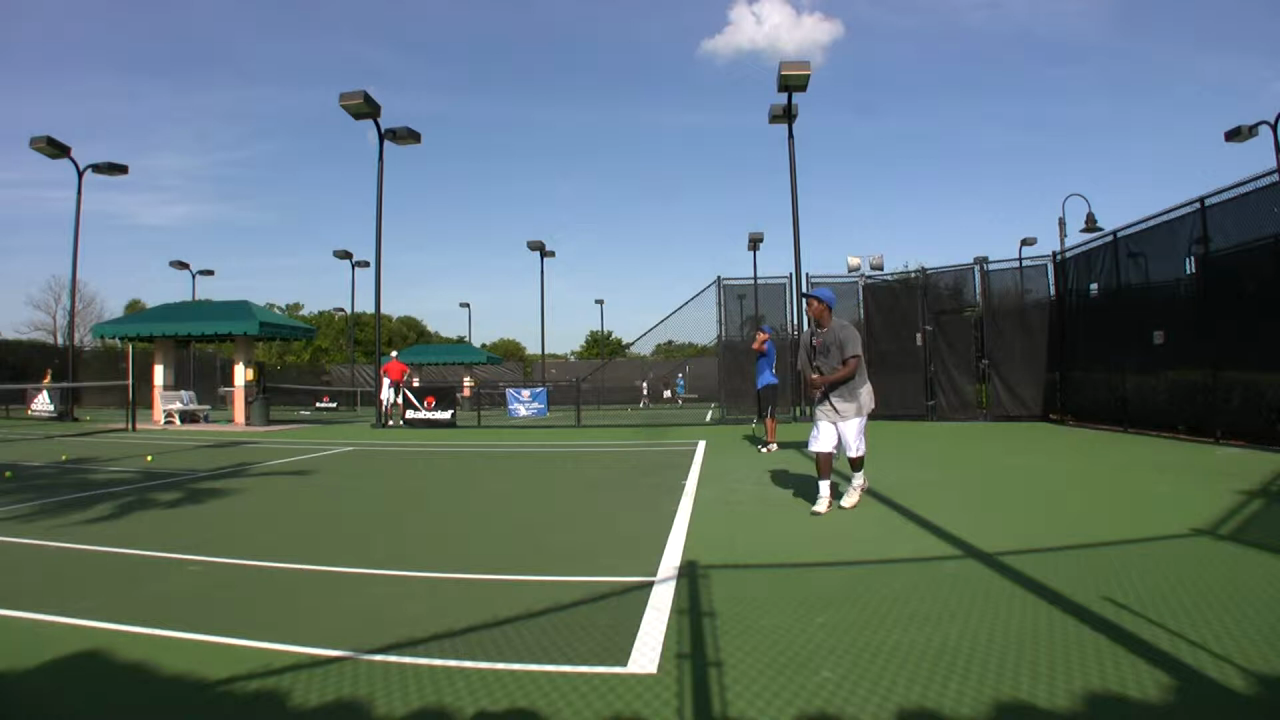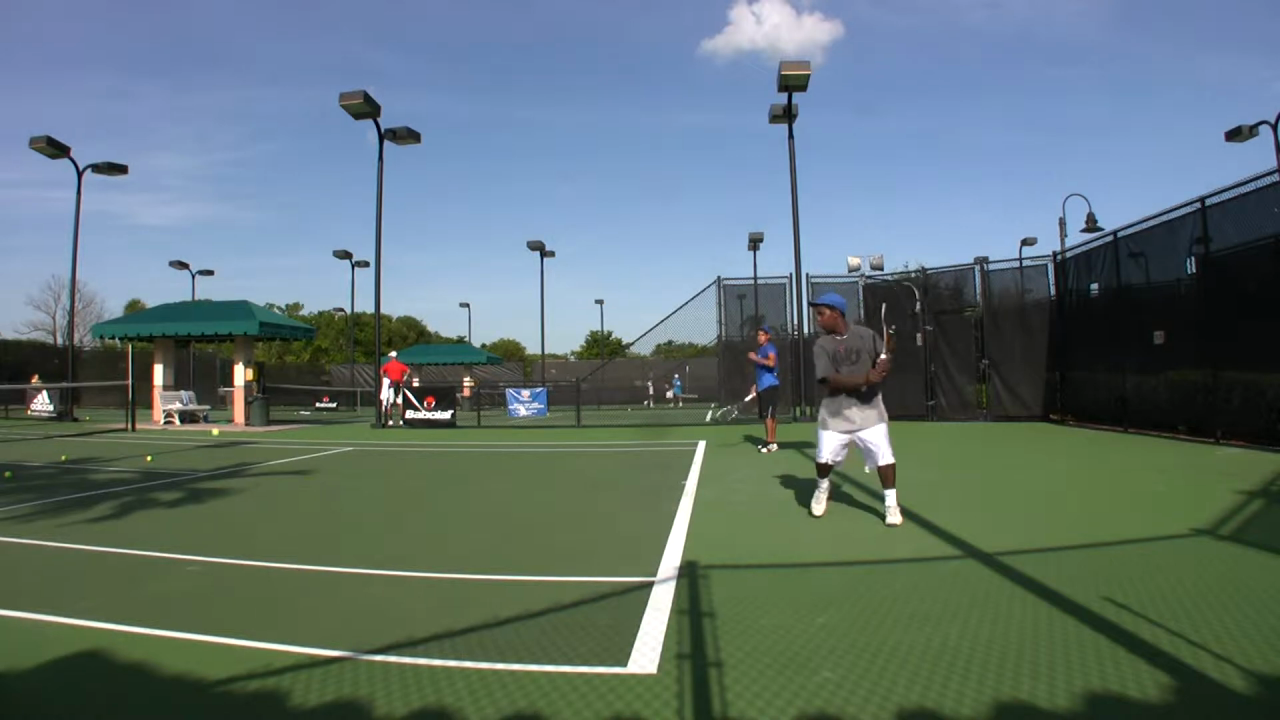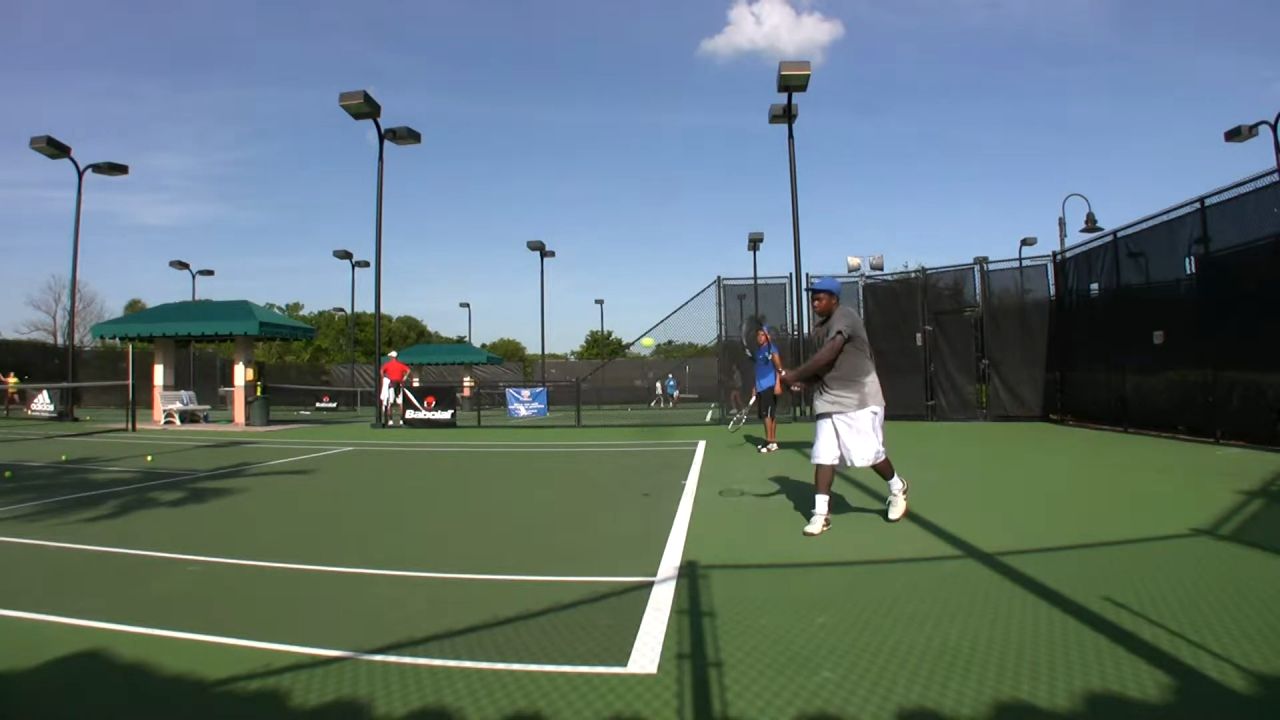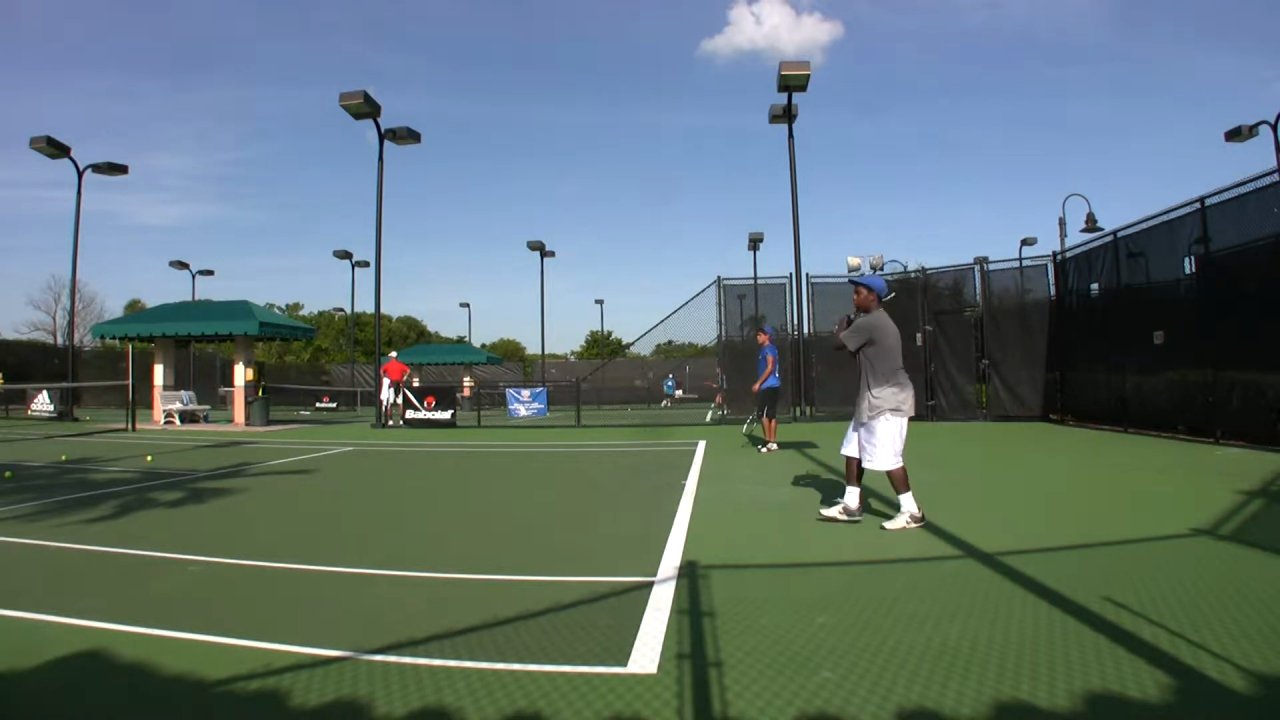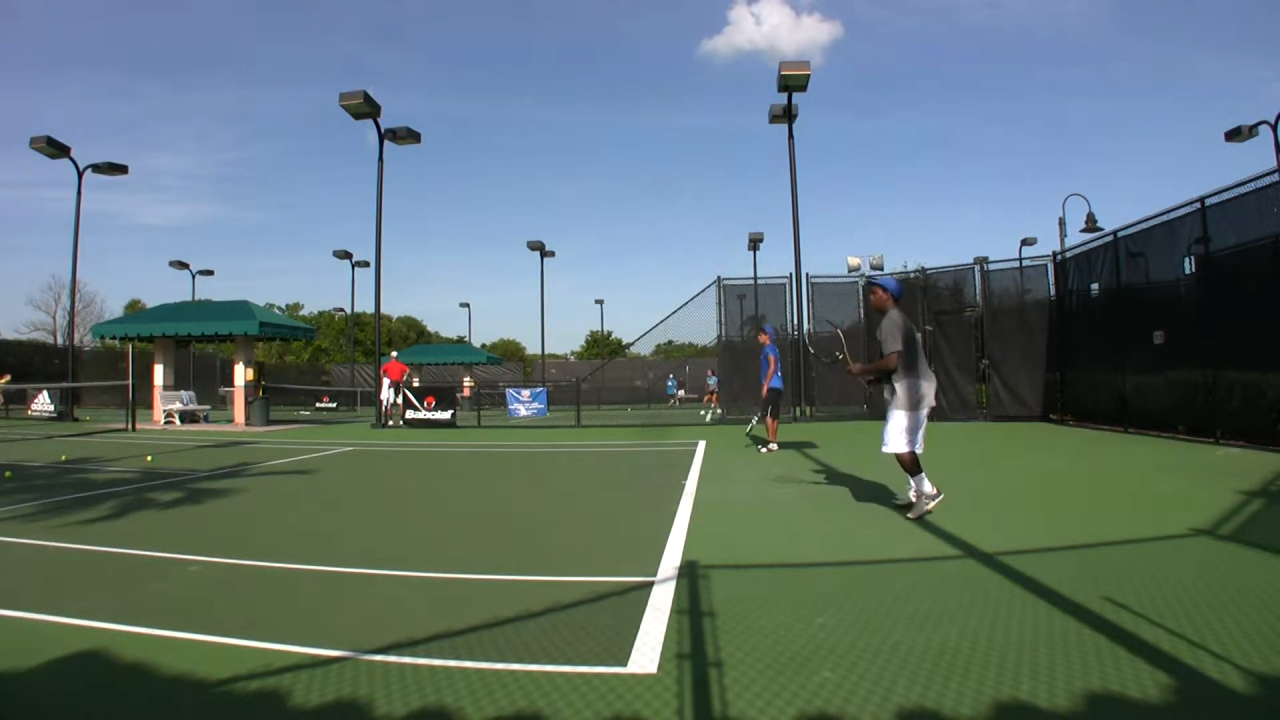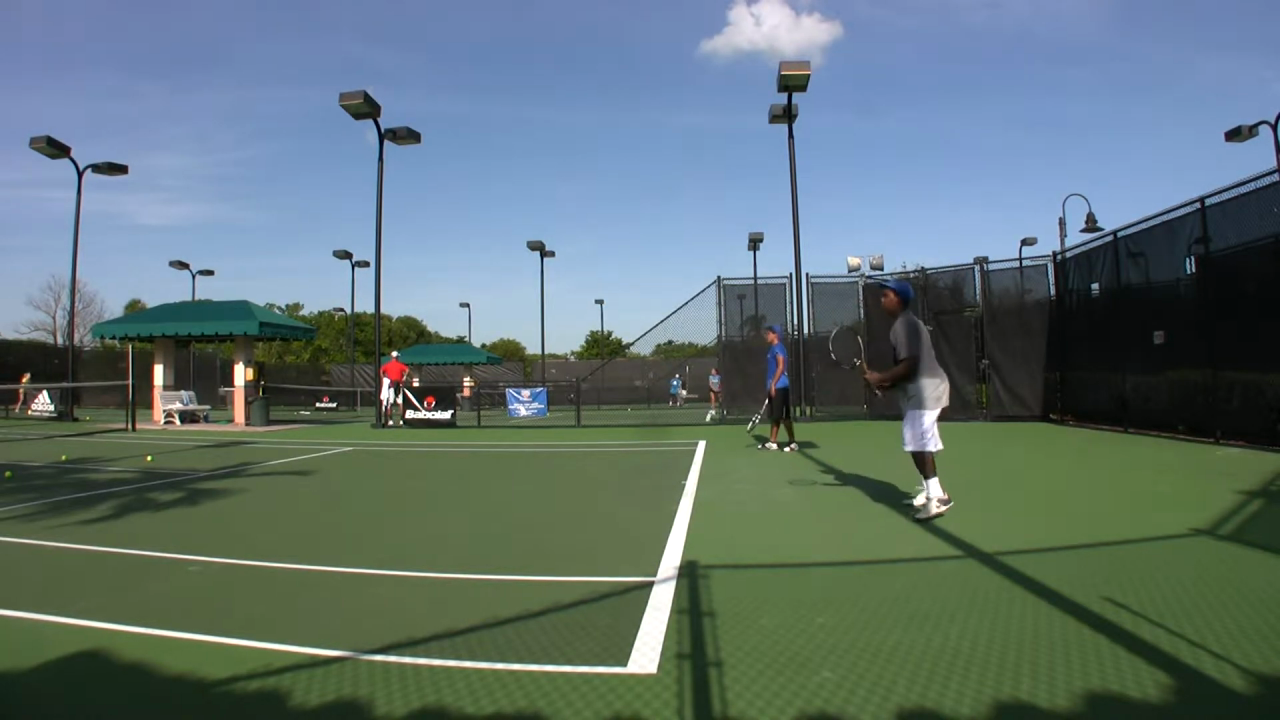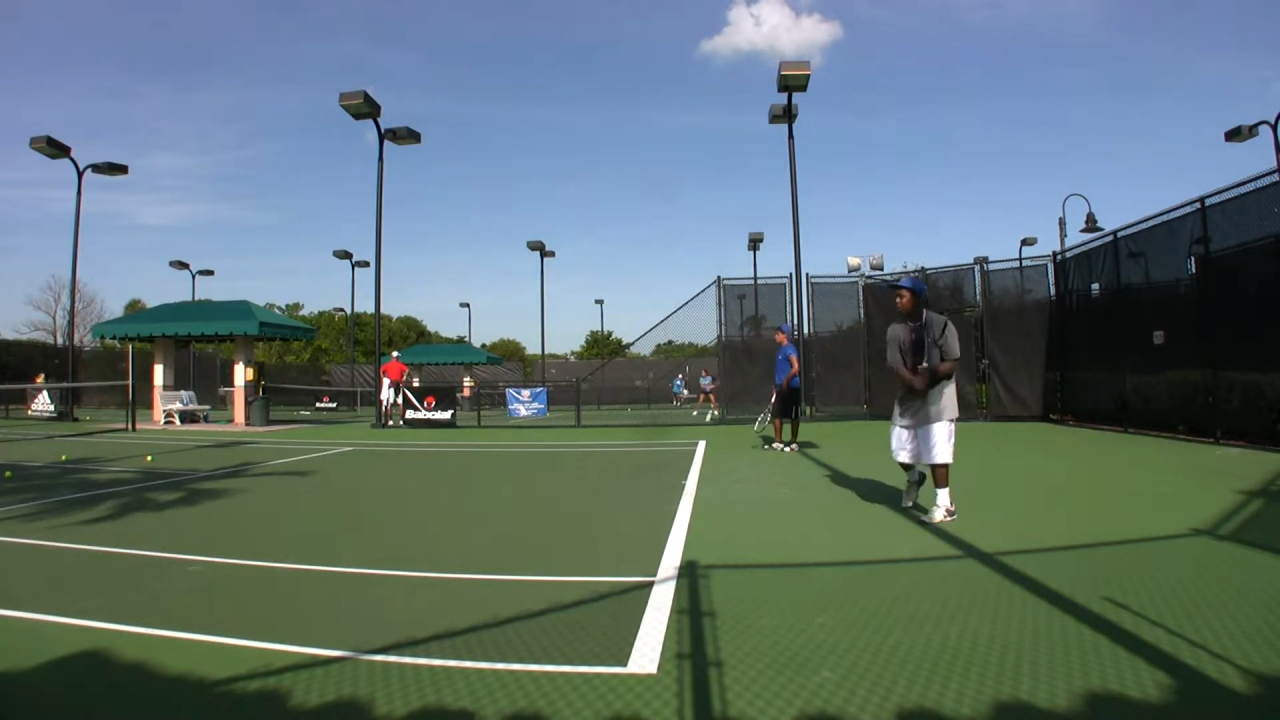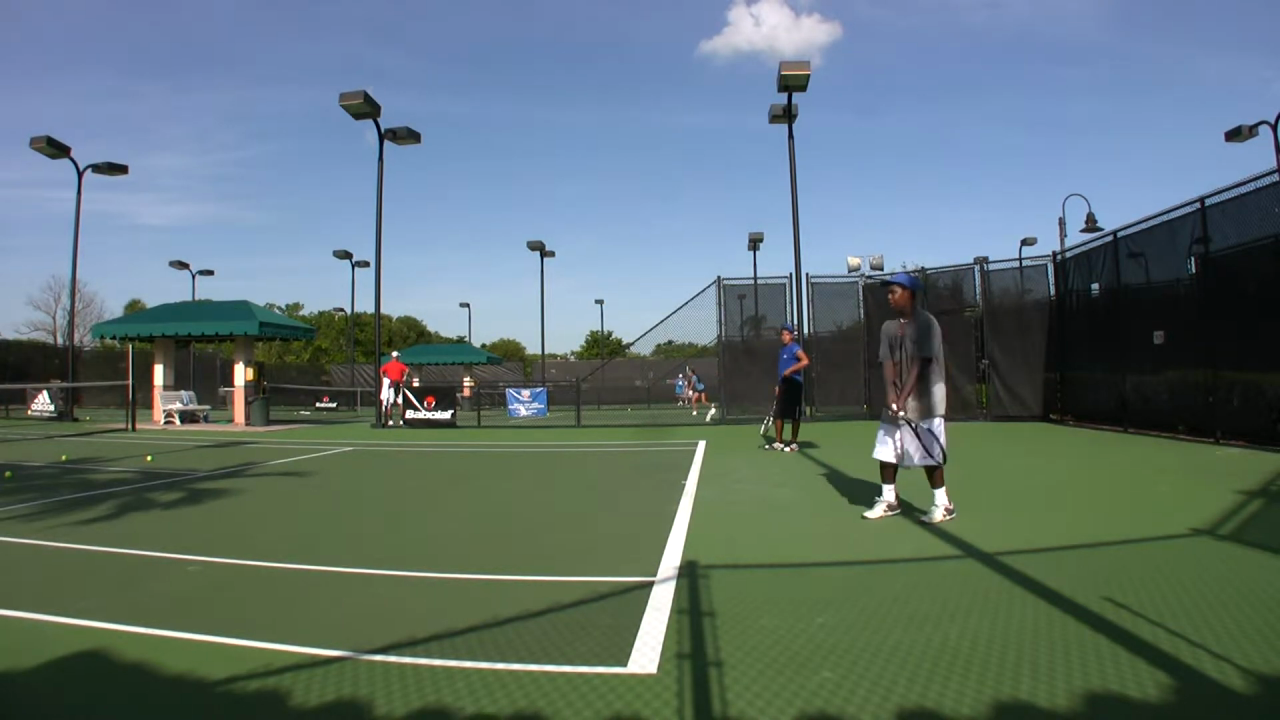
dt=0.5s
person 1, frame 1
left shoulder: (845, 330)
right shoulder: (807, 336)
left elbow: (852, 368)
right elbow: (806, 370)
left wrist: (824, 380)
right wrist: (812, 385)
left hip: (852, 398)
right hip: (825, 400)
left knee: (853, 447)
right knee: (821, 447)
left ankle: (858, 483)
right ankle: (824, 496)
person 1, frame 2
left shoulder: (866, 335)
right shoulder: (821, 345)
left elbow: (883, 366)
right elbow: (831, 380)
left wrist: (881, 371)
right wrist: (867, 377)
left hip: (869, 408)
right hip: (834, 411)
left knee: (884, 455)
right knee: (824, 457)
left ankle: (891, 505)
right ankle: (822, 487)
person 1, frame 3
left shoulder: (846, 315)
right shoulder: (817, 328)
left elbow: (830, 352)
right elbow: (817, 370)
left wrist: (796, 374)
right wrist: (802, 379)
left hip: (859, 398)
right hip: (829, 401)
left knee: (871, 453)
right knee: (823, 456)
left ankle: (897, 488)
right ankle: (821, 514)
person 1, frame 4
left shoulder: (866, 323)
right shoulder: (880, 323)
left elbow: (840, 341)
left wrist: (843, 328)
right wrist: (850, 328)
left hip: (888, 400)
right hip: (874, 399)
left knee: (887, 455)
right knee: (854, 449)
left ankle: (911, 512)
right ankle: (850, 505)
person 1, frame 5
left shoulder: (890, 322)
right shoulder: (898, 320)
left elbow: (892, 362)
left wrist: (863, 369)
right wrist: (875, 376)
left hip: (909, 390)
right hip: (912, 388)
left knee: (897, 442)
right knee: (905, 443)
left ankle: (927, 491)
right ankle: (918, 490)
person 1, frame 6
left shoulder: (906, 325)
right shoulder: (903, 324)
left elbow: (909, 365)
left wrist: (881, 378)
right wrist: (889, 382)
left hip: (926, 388)
right hip: (918, 389)
left knee: (918, 442)
right knee: (915, 444)
left ankle: (938, 497)
right ankle: (928, 490)
person 1, frame 7
left shoulder: (941, 324)
right shoulder: (895, 330)
left elbow: (951, 364)
right elbow: (897, 367)
left wrist: (929, 376)
right wrist: (912, 380)
left hip: (938, 396)
right hip: (908, 398)
left knee: (936, 452)
right knee: (900, 449)
left ankle: (944, 505)
right ankle: (914, 477)
person 1, frame 8
left shoulder: (925, 322)
right shoulder: (888, 328)
left elbow: (920, 364)
right elbow: (888, 364)
left wrist: (904, 396)
right wrist: (891, 395)
left hip: (924, 398)
right hip: (896, 399)
left knee: (928, 452)
right knee: (886, 450)
left ankle: (943, 505)
right ankle: (889, 501)
